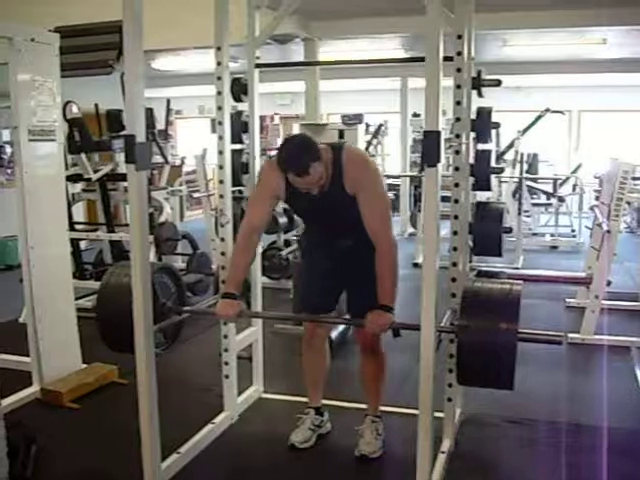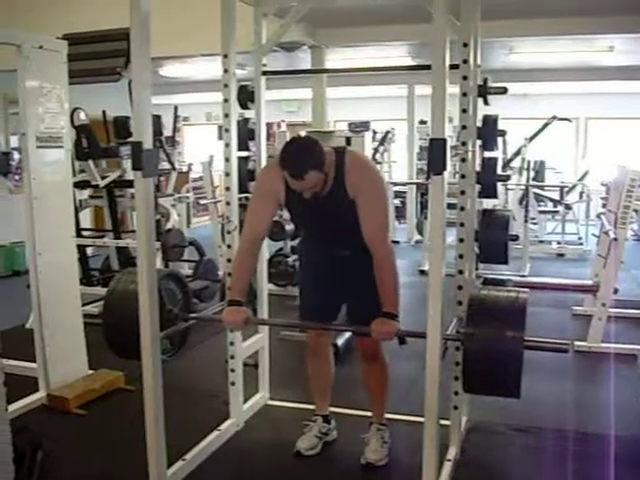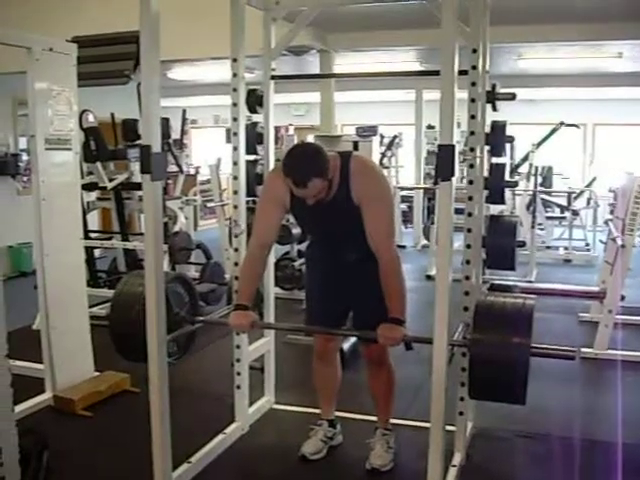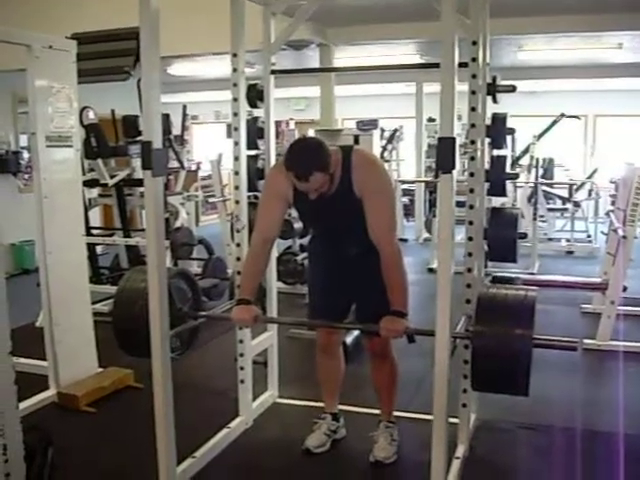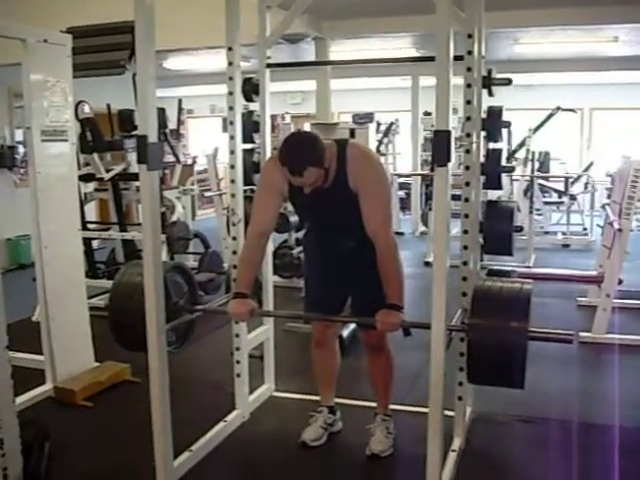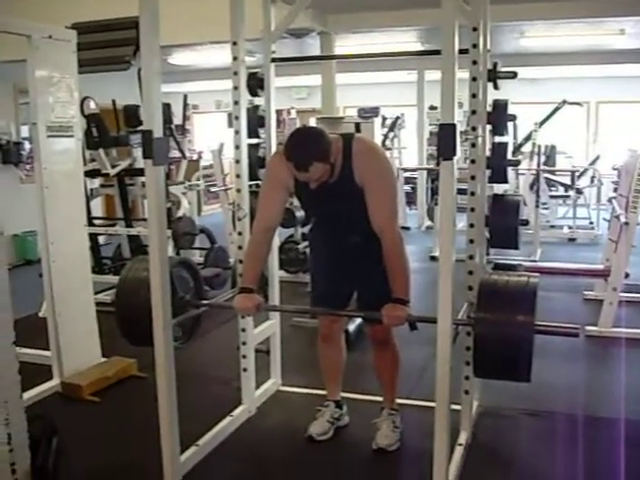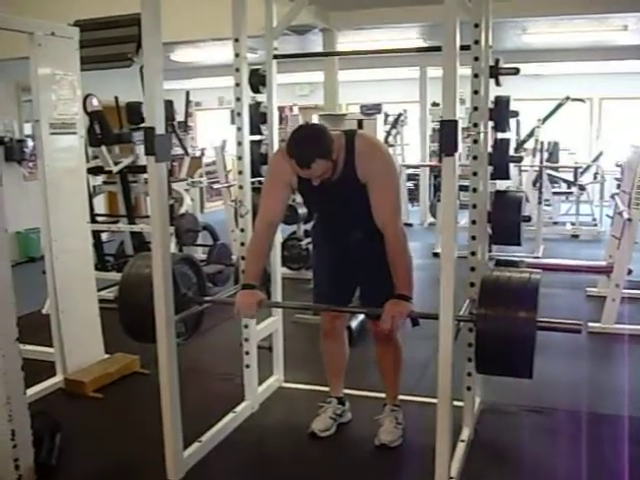
dt=0.7s
person 1, frame 1
left shoulder: (357, 166)
right shoulder: (273, 173)
left elbow: (384, 239)
right elbow: (250, 231)
left wrist: (385, 306)
right wrist: (230, 293)
left hip: (363, 249)
right hip: (318, 246)
left knee: (369, 336)
right knee: (312, 330)
left ankle: (373, 419)
right ankle: (316, 414)
person 1, frame 2
left shoulder: (360, 173)
right shoulder: (272, 178)
left elbow: (380, 246)
right elbow: (251, 239)
left wrist: (389, 313)
right wrist: (236, 300)
left hip: (362, 258)
right hip: (317, 256)
left knee: (369, 346)
right knee: (316, 340)
left ankle: (378, 428)
right ankle: (323, 421)
person 1, frame 3
left shoulder: (365, 177)
right shoulder: (277, 183)
left elbow: (385, 251)
right elbow: (259, 244)
left wrist: (395, 319)
right wrist: (242, 305)
left hip: (369, 263)
right hip: (324, 260)
left knee: (375, 351)
right knee: (323, 345)
left ankle: (383, 433)
right ankle: (328, 425)
person 1, frame 4
left shoulder: (366, 170)
right shoulder: (279, 178)
left elbow: (387, 244)
right elbow: (262, 239)
left wrist: (398, 311)
right wrist: (245, 300)
left hip: (371, 257)
right hip: (327, 254)
left knee: (378, 344)
right knee: (326, 339)
left ankle: (387, 426)
right ankle: (331, 419)
person 1, frame 5
left shoulder: (361, 163)
right shoulder: (275, 171)
left elbow: (382, 237)
right elbow: (258, 232)
left wrist: (394, 305)
right wrist: (241, 293)
left hip: (367, 249)
right hip: (322, 248)
left knee: (374, 337)
right knee: (322, 332)
left ankle: (383, 419)
right ankle: (328, 412)
person 1, frame 6
left shoulder: (367, 158)
right shoulder: (280, 166)
left elbow: (388, 231)
right elbow: (264, 227)
left wrist: (400, 299)
right wrist: (248, 288)
left hip: (373, 244)
right hip: (328, 243)
left knee: (380, 331)
right knee: (327, 327)
left ankle: (390, 412)
right ankle: (334, 406)
person 1, frame 7
left shoulder: (370, 155)
right shoulder: (283, 163)
left elbow: (392, 227)
right elbow: (266, 223)
left wrist: (402, 295)
right wrist: (249, 285)
left hip: (375, 240)
right hip: (330, 239)
left knee: (384, 326)
right knee: (330, 322)
left ankle: (392, 409)
right ankle: (337, 402)
